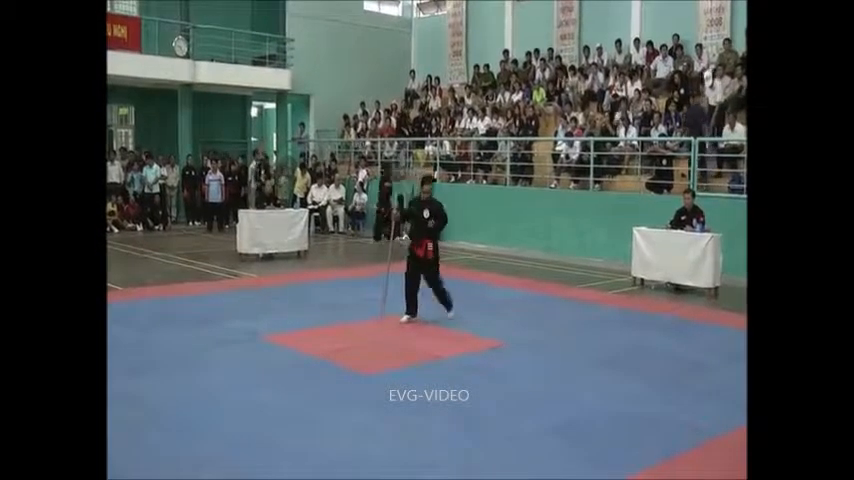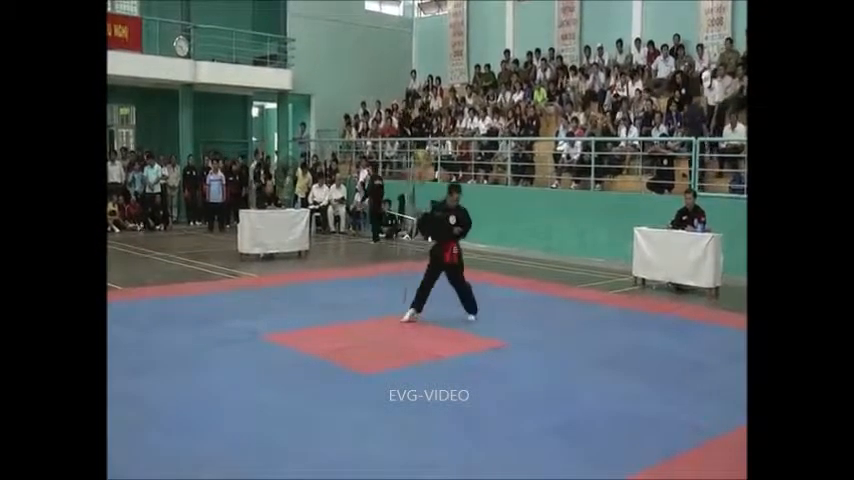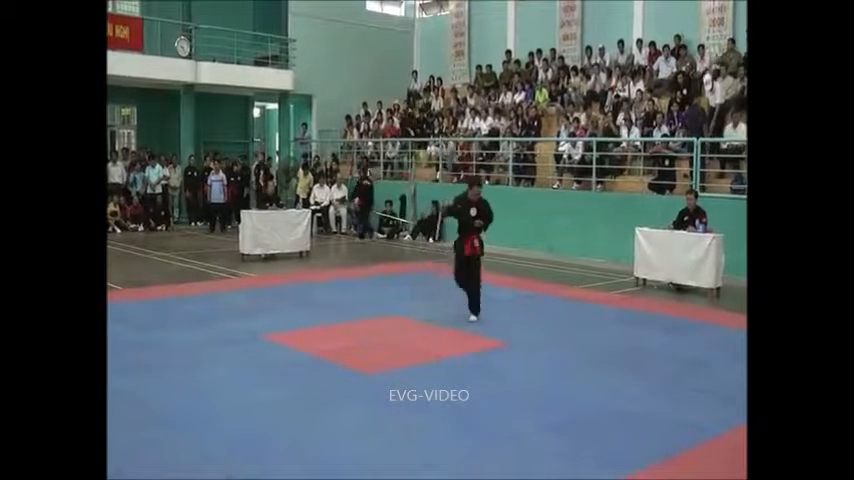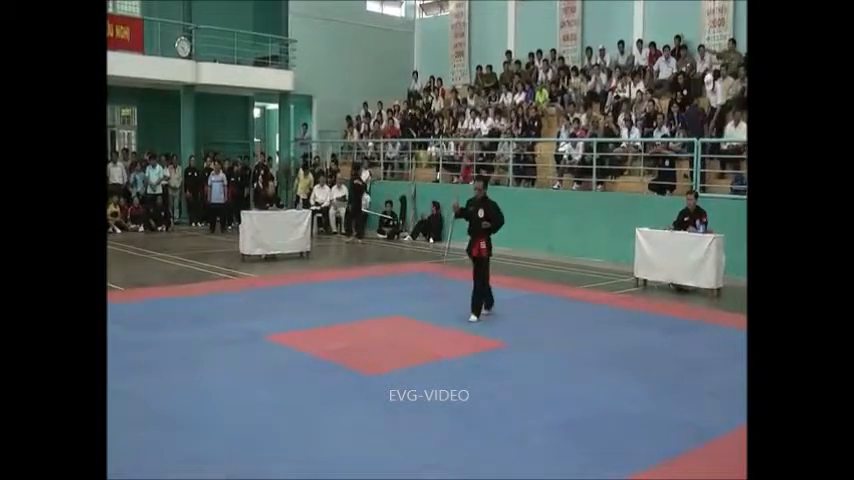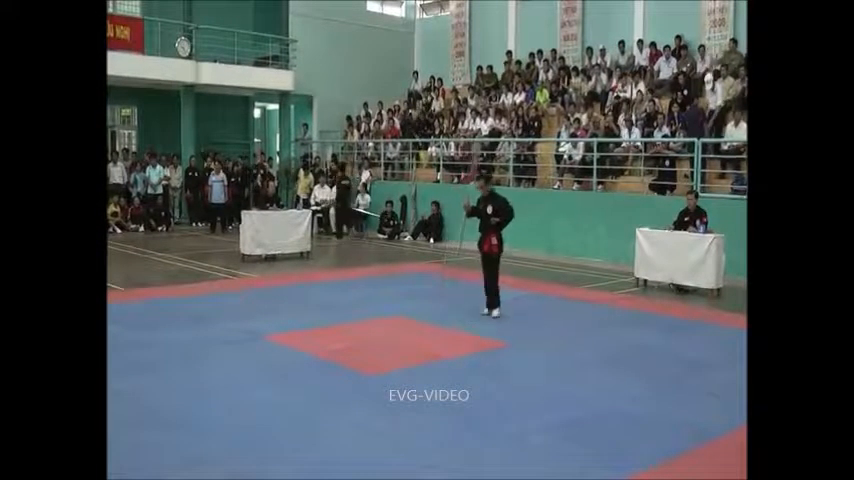
dt=0.3s
person 1, frame 1
left shoulder: (436, 205)
right shoulder: (413, 203)
left elbow: (443, 221)
right elbow: (406, 216)
left wrist: (435, 225)
right wrist: (399, 216)
left hip: (429, 246)
right hip: (415, 245)
left knee: (433, 280)
right knee: (410, 279)
left ankle: (448, 306)
right ankle: (410, 312)
person 1, frame 2
left shoulder: (461, 212)
right shoulder: (437, 208)
left elbow: (468, 226)
right elbow: (429, 221)
left wrist: (461, 231)
right wrist: (421, 218)
left hip: (453, 250)
right hip: (438, 248)
left knee: (459, 282)
right knee: (427, 281)
left ankle: (472, 310)
right ankle: (414, 311)
person 1, frame 3
left shoulder: (483, 203)
right shoulder: (459, 200)
left elbow: (489, 218)
right elbow: (453, 212)
left wrist: (483, 224)
right wrist: (445, 210)
left hip: (474, 242)
right hip: (461, 241)
left knee: (474, 279)
right knee: (459, 275)
left ankle: (474, 311)
right ankle: (472, 299)
person 1, frame 4
left shoulder: (491, 205)
right shoulder: (471, 202)
left elbow: (500, 220)
left wrist: (490, 226)
right wrist: (458, 211)
left hip: (483, 244)
right hip: (473, 242)
left knee: (479, 278)
right knee: (481, 277)
left ankle: (475, 313)
right ankle: (488, 304)
person 1, frame 5
left shoulder: (499, 200)
right shoulder: (481, 200)
left elbow: (510, 214)
left wrist: (499, 221)
right wrist: (470, 210)
left hip: (494, 239)
right hip: (484, 239)
left knee: (492, 274)
right knee: (487, 274)
left ankle: (495, 306)
right ankle: (490, 305)
